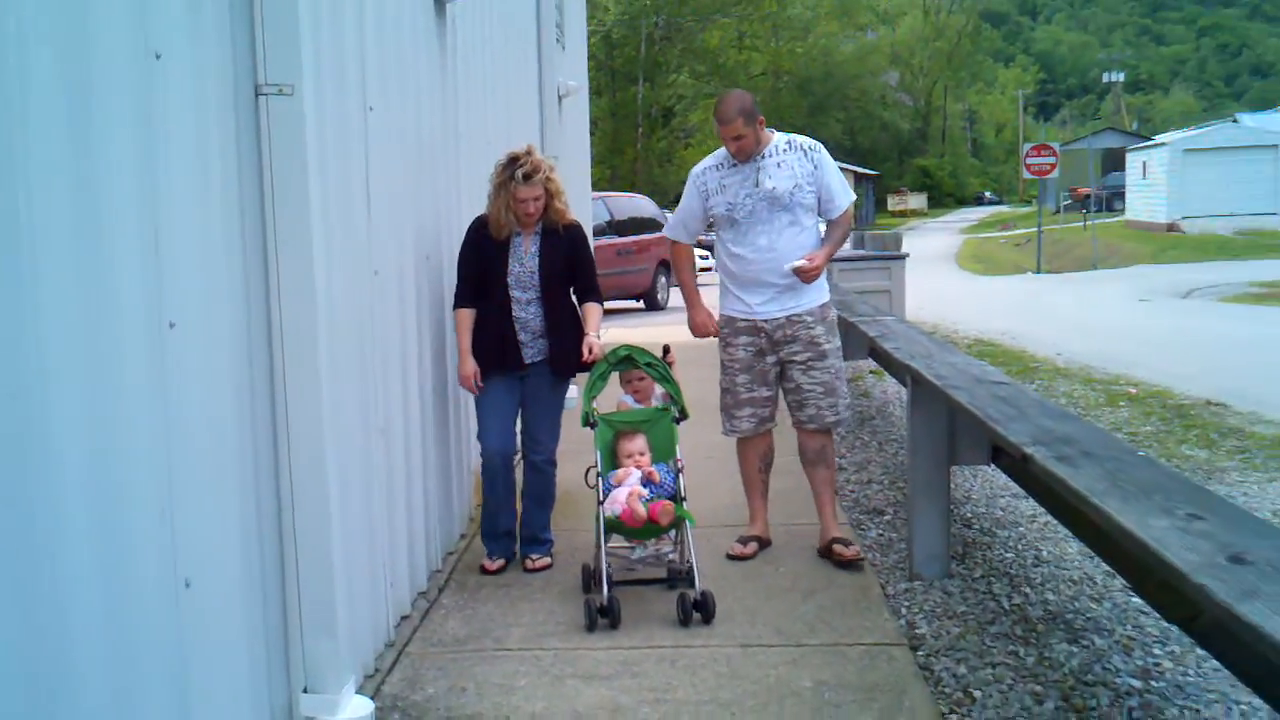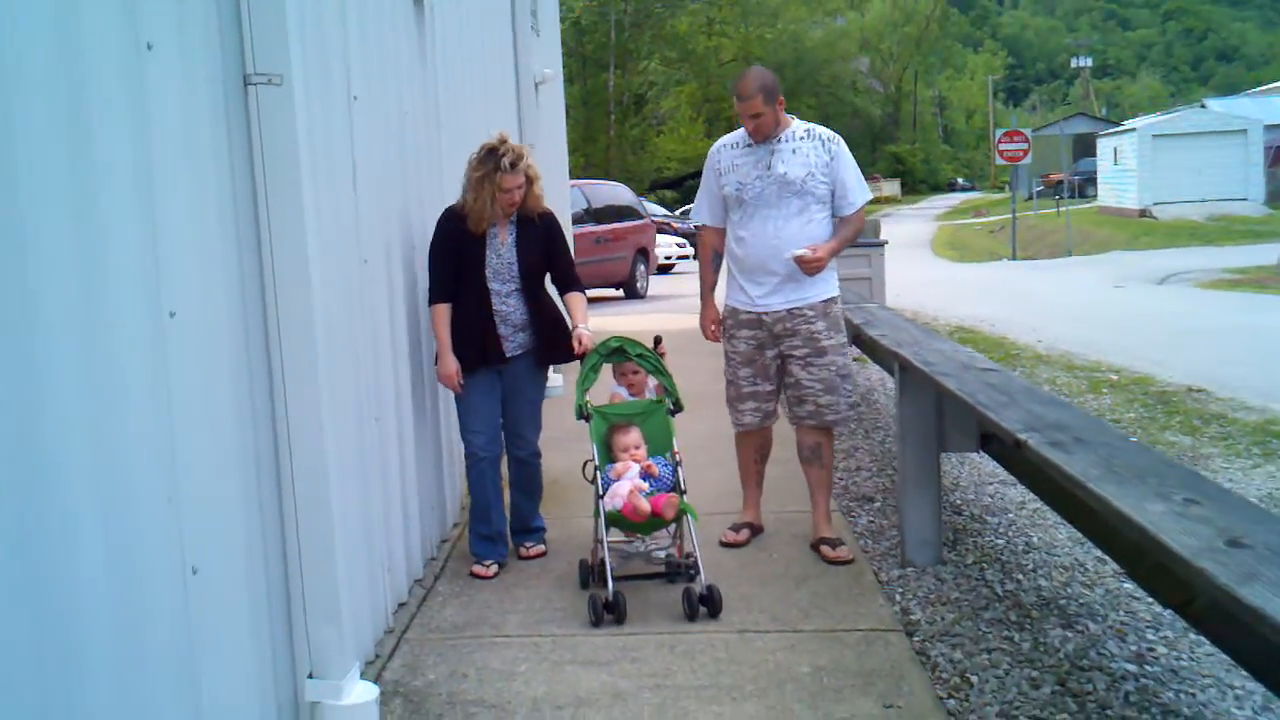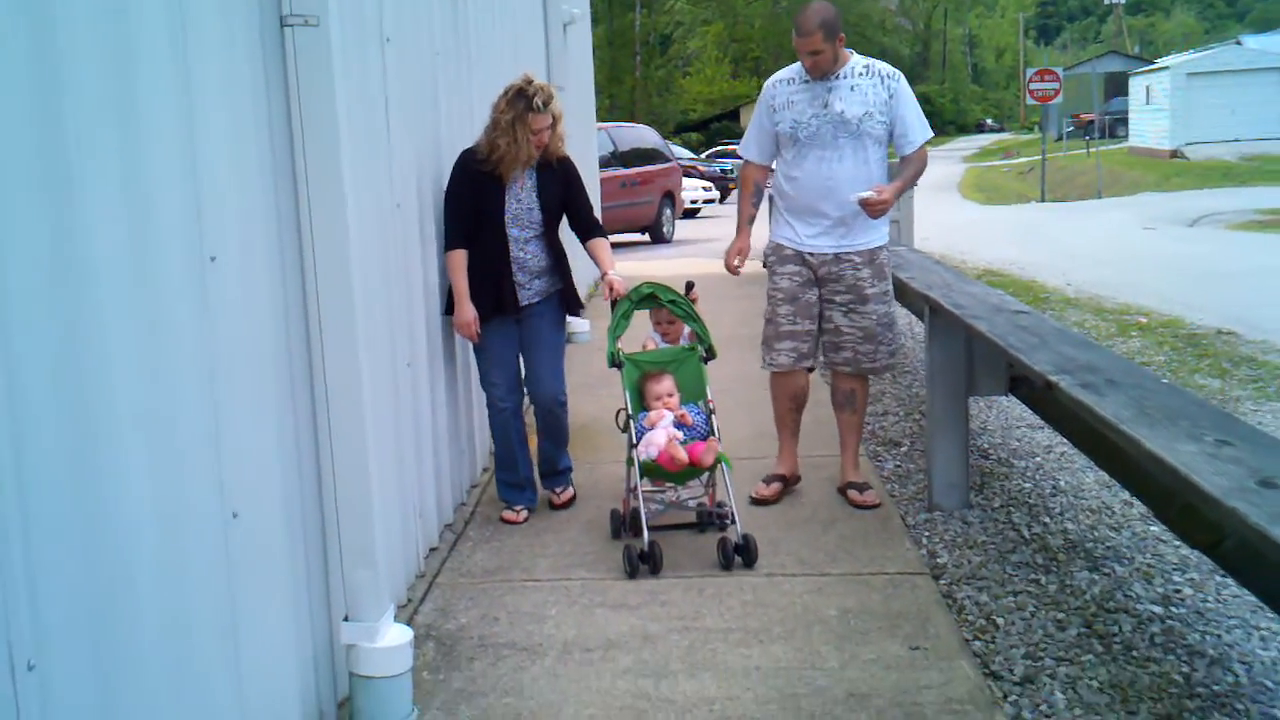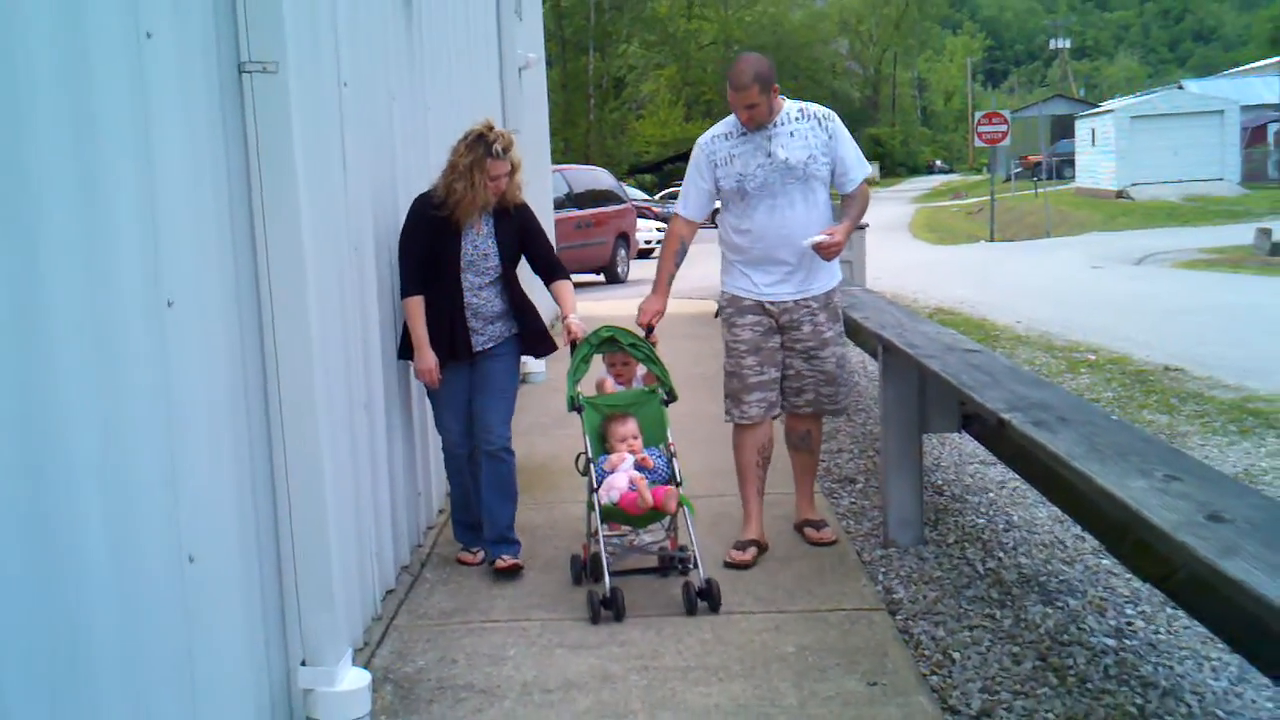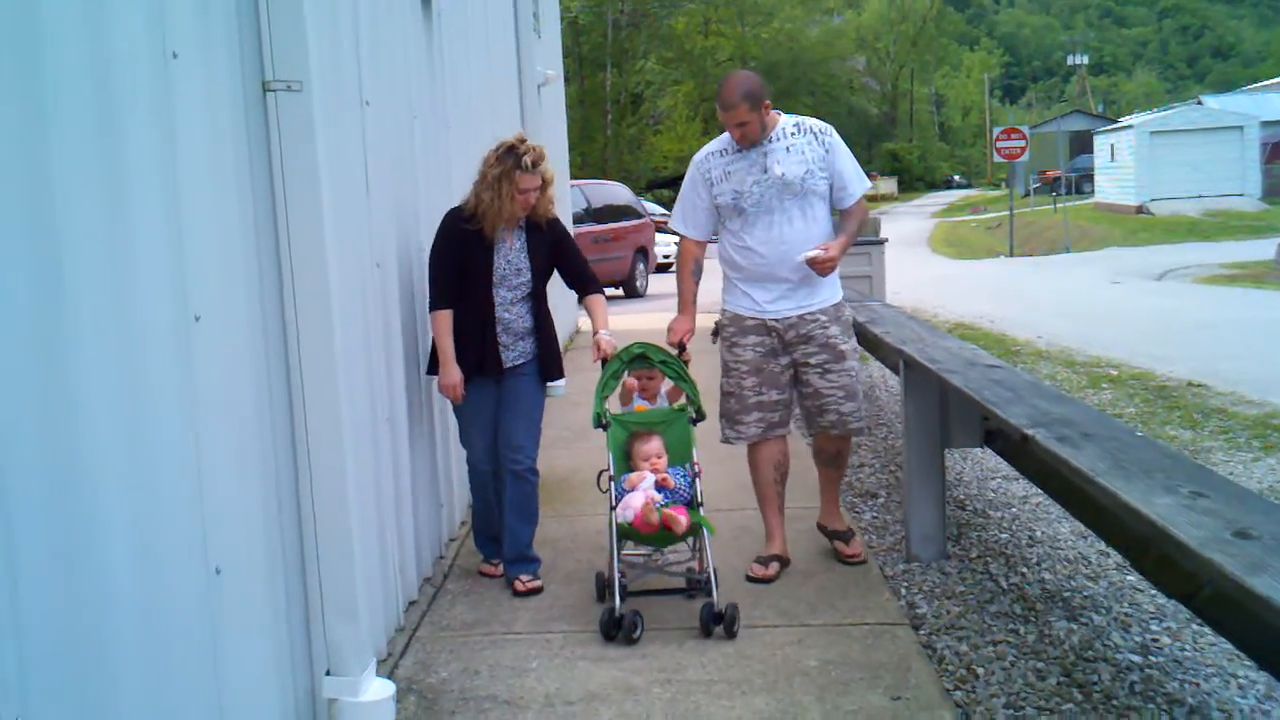
dt=0.4s
person 1, frame 1
left shoulder: (808, 154)
right shoulder: (705, 174)
left elbow: (842, 215)
right elbow: (680, 241)
left wrist: (824, 254)
right wrist: (694, 304)
left hip: (806, 312)
right hip: (741, 319)
left knee: (816, 420)
right knee: (750, 424)
left ankle: (830, 529)
right ankle: (758, 525)
person 1, frame 2
left shoulder: (825, 145)
right shoulder: (722, 153)
left elbow: (855, 214)
right elbow: (711, 233)
left wrist: (830, 248)
right wrist: (707, 302)
left hip: (812, 304)
right hip: (745, 308)
left knee: (816, 416)
right knee: (750, 416)
left ankle: (823, 525)
right ankle: (751, 511)
person 1, frame 3
left shoulder: (886, 81)
right shoulder: (778, 88)
left elbow: (917, 153)
right elbow: (756, 166)
left wrist: (894, 188)
right wrist: (742, 232)
left hip: (861, 249)
right hip: (792, 248)
left knee: (851, 363)
right knee: (785, 359)
left ankle: (850, 470)
right ankle: (786, 463)
person 1, frame 4
left shoulder: (821, 123)
right shoulder: (713, 144)
left elbow: (857, 189)
right elbow: (685, 220)
left wrist: (844, 228)
right wrist: (659, 291)
left hip: (814, 293)
right hip: (747, 297)
left knee: (806, 407)
right knee: (751, 410)
left ankle: (805, 508)
right ankle: (752, 528)
person 1, frame 5
left shoulder: (819, 138)
right shoulder: (708, 162)
left elbow: (855, 205)
right elbow: (693, 241)
left wrist: (839, 244)
right wrist: (686, 313)
left hip: (820, 308)
right hip: (748, 317)
left knee: (836, 421)
right knee: (762, 429)
left ankle: (831, 515)
right ankle: (775, 542)
person 2, frame 1
left shoulder: (568, 233)
right shoulder: (483, 232)
left elbow: (588, 292)
right elbow: (466, 297)
left wrist: (591, 333)
right wrist: (466, 355)
left hip: (550, 359)
right hip: (496, 359)
left knee: (540, 454)
right knee: (495, 451)
left ankle: (536, 542)
right ankle: (497, 542)
person 2, frame 2
left shoulder: (541, 221)
right shoulder: (455, 224)
left elbow: (567, 279)
right elbow: (440, 292)
left wrist: (580, 324)
right wrist: (446, 352)
left hip: (527, 351)
right hip: (475, 354)
left knee: (524, 446)
right knee: (482, 449)
left ankle: (529, 531)
right ankle: (488, 548)
person 2, frame 3
left shoulder: (558, 167)
right shoulder: (473, 167)
left elbow: (587, 225)
right elbow: (456, 238)
left wrist: (609, 271)
right wrist: (463, 301)
left hip: (544, 297)
right hip: (491, 301)
left knee: (549, 394)
right knee: (502, 400)
left ankle: (558, 475)
right ankle: (516, 493)
person 2, frame 4
left shoulder: (515, 212)
right shoulder: (428, 212)
left elbow: (550, 267)
right elbow: (412, 285)
left wrist: (570, 315)
right wrist: (422, 348)
left hip: (499, 342)
right hip: (445, 346)
left knee: (494, 441)
right knee: (458, 445)
left ankle: (502, 543)
right ankle: (471, 536)
person 2, frame 5
left shoulder: (546, 228)
right shoulder: (460, 226)
left elbow: (585, 282)
right elbow: (441, 298)
left wrist: (601, 330)
right wrist: (447, 362)
left hip: (526, 360)
right hip: (473, 361)
left knee: (519, 461)
right knee: (482, 460)
left ankle: (521, 562)
right ankle: (492, 548)
